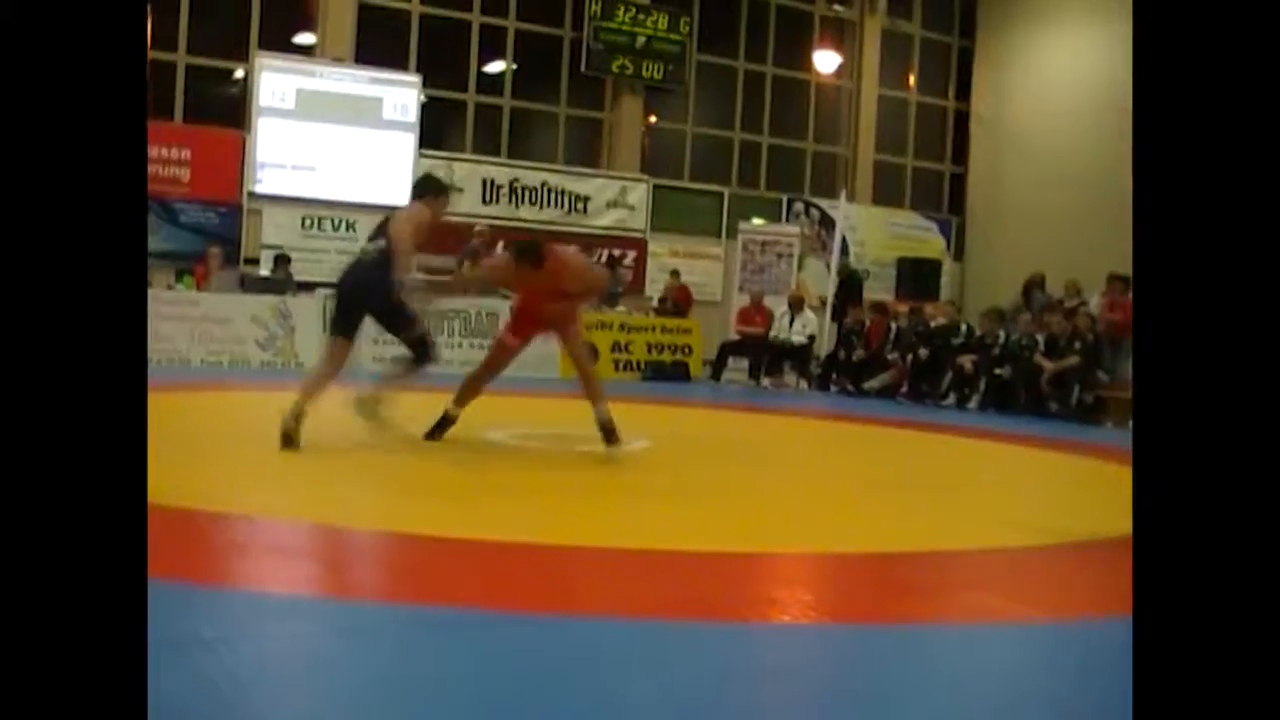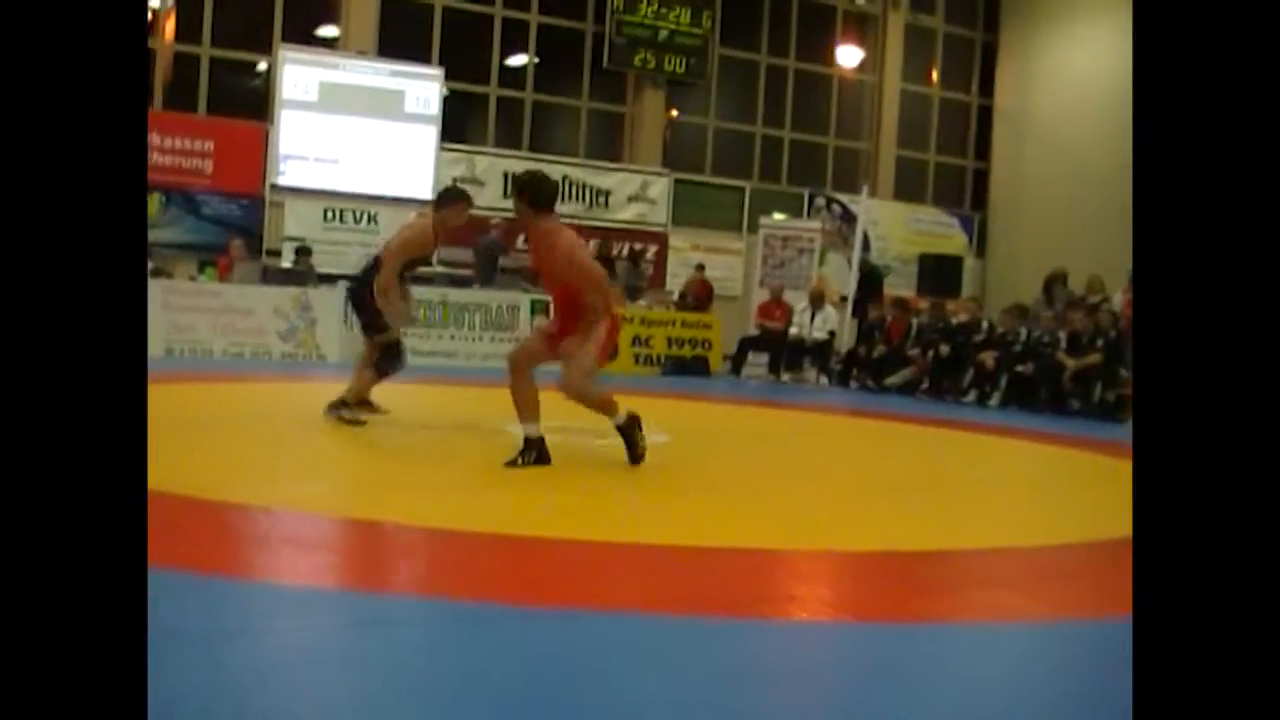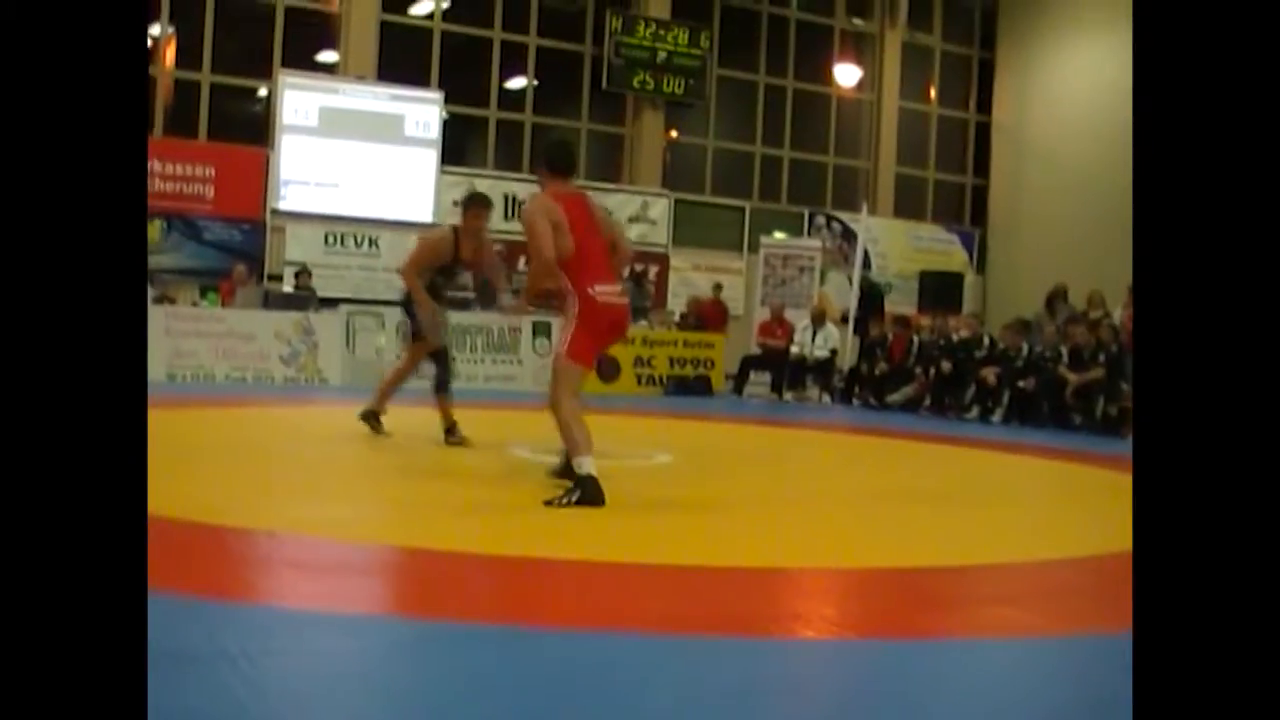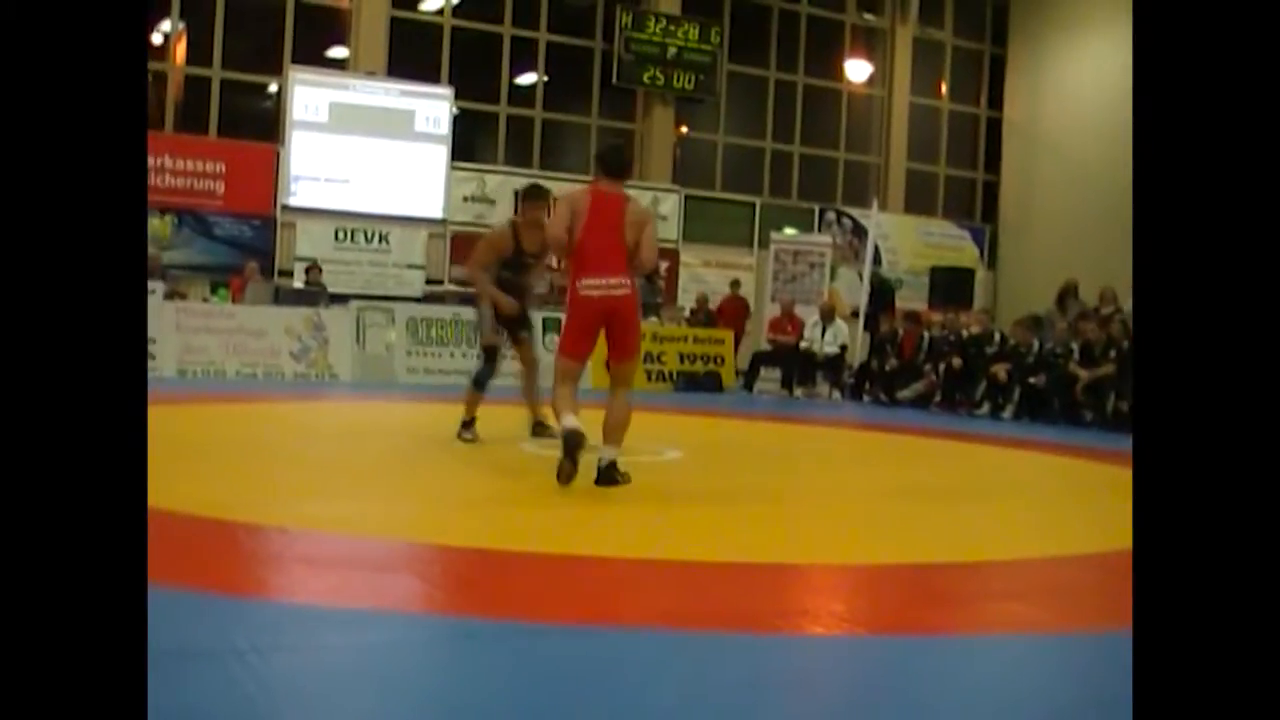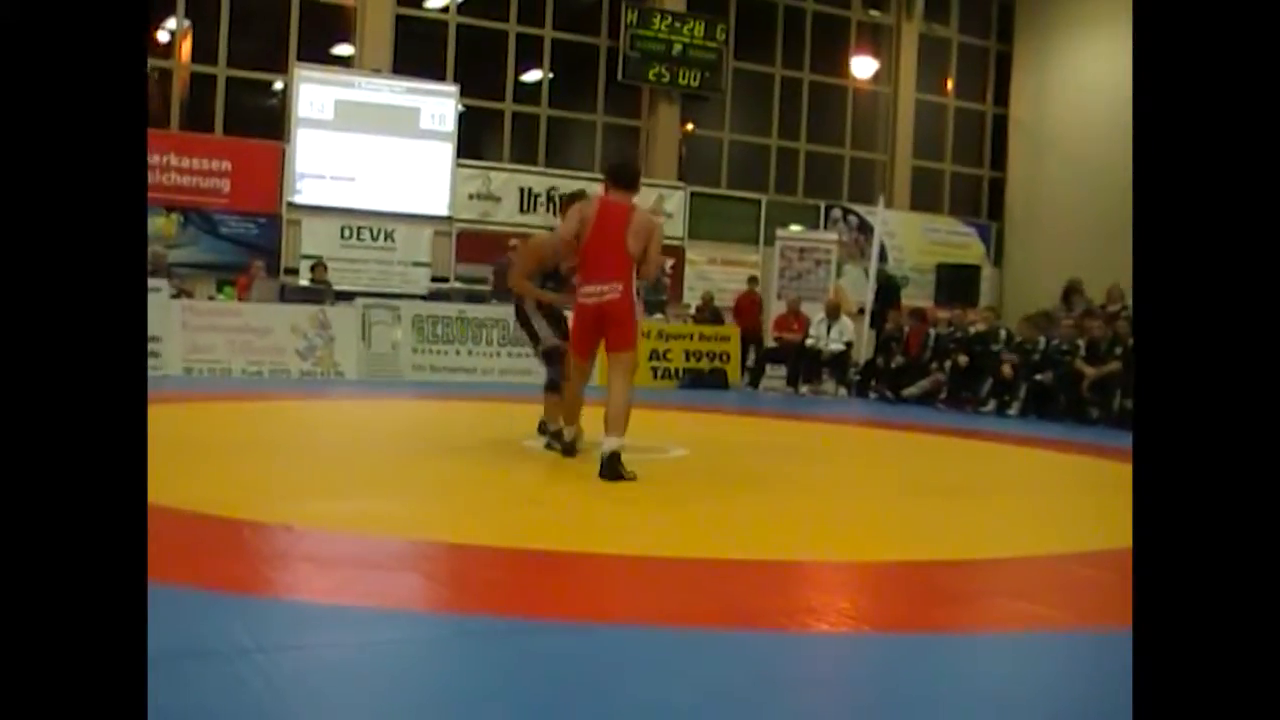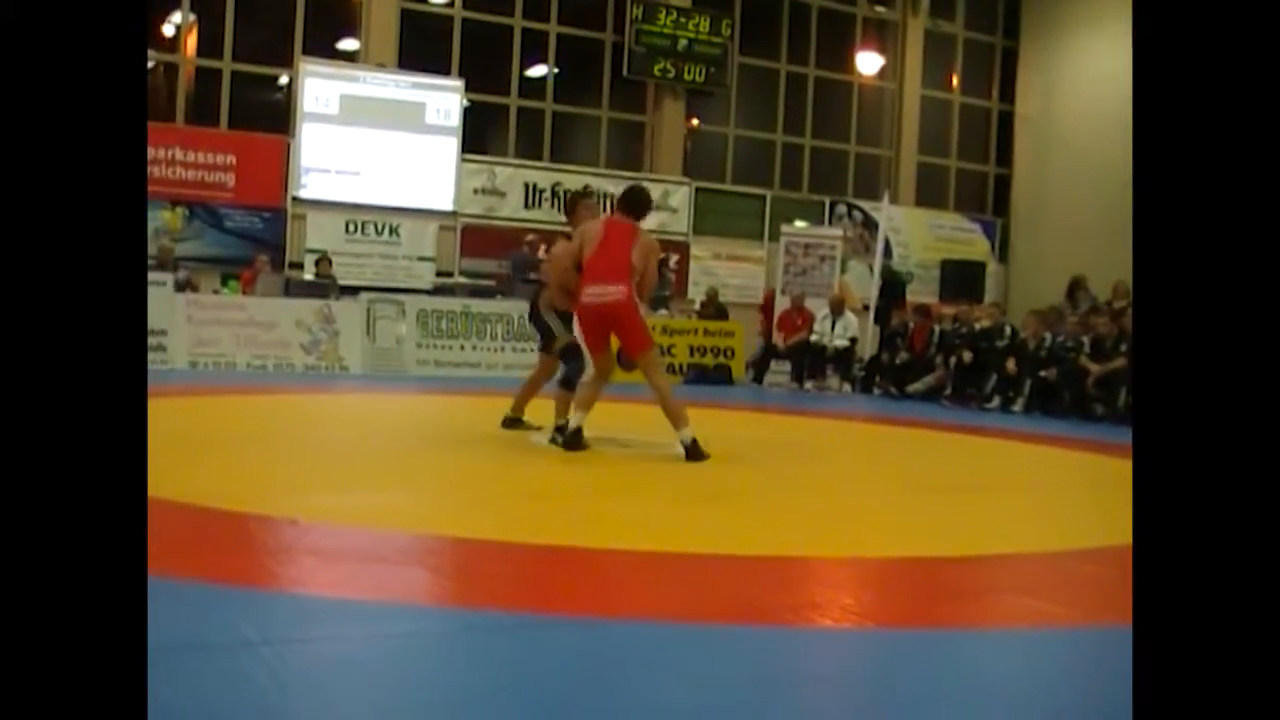
dt=0.4s
person 1, frame 1
left shoulder: (570, 263)
right shoulder: (506, 265)
left elbow: (601, 284)
right elbow: (470, 276)
left wrist: (568, 306)
left hip: (561, 310)
right hip: (529, 310)
left knee: (583, 364)
right knee: (487, 370)
left ankle: (605, 423)
right ankle: (448, 417)
person 1, frame 2
left shoulder: (563, 246)
right shoulder: (537, 236)
left elbow: (604, 294)
left wrist: (579, 338)
left hip: (596, 318)
right hip: (569, 314)
left knee: (572, 382)
right knee: (518, 360)
left ankle: (625, 422)
right ankle: (534, 446)
person 1, frame 3
left shoulder: (537, 206)
right shoulder: (591, 203)
left elbow: (544, 258)
right elbow: (624, 251)
left hip: (589, 305)
right hip: (617, 303)
left knee: (562, 395)
right knee: (567, 383)
left ankle: (586, 483)
right ankle: (572, 459)
person 1, frame 4
left shoulder: (572, 199)
right shoulder: (640, 212)
left elbow: (554, 237)
right elbow: (647, 263)
left wrist: (573, 252)
left hip: (584, 295)
right hip: (623, 297)
left knee: (565, 382)
right knee: (621, 387)
left ankle: (572, 433)
right ankle: (607, 464)
person 1, frame 5
left shoulder: (585, 209)
right shoulder: (647, 221)
left elbow: (562, 240)
right elbow: (651, 274)
left wrist: (579, 261)
left hip: (588, 300)
right hip: (621, 300)
left knee: (579, 375)
right knee: (620, 384)
left ankle: (568, 437)
right ankle: (610, 456)
person 1, frame 6
left shoulder: (588, 229)
right shoulder: (648, 242)
left elbow: (560, 270)
right elbow: (646, 290)
left hip: (589, 304)
right hip: (621, 302)
left knee: (602, 371)
right knee: (657, 376)
left ankle: (573, 431)
right ankle: (689, 443)
person 2, frame 1
left shoulder: (394, 217)
right shoulder: (421, 214)
right elbow: (404, 233)
right wrist: (405, 272)
left hip: (351, 281)
right hip: (376, 286)
left knee: (331, 362)
right knee: (424, 350)
left ankle: (293, 417)
right ankle: (374, 399)
person 2, frame 2
left shoulder: (428, 228)
right shoulder: (422, 230)
right elbow: (391, 261)
left wrist: (404, 298)
right wrist: (396, 304)
left hip: (369, 286)
right hip: (370, 287)
left knee: (377, 347)
right knee: (393, 358)
left ankle: (359, 399)
right ankle: (341, 404)
person 2, frame 3
left shoulder: (483, 243)
right shoulder: (439, 239)
left elbow: (495, 270)
right elbow: (408, 270)
left wrist: (504, 297)
right wrist: (429, 305)
left hip: (433, 301)
right hip: (421, 302)
left knee: (410, 362)
right knee: (442, 361)
left ankle: (373, 411)
right ankle: (449, 427)
person 2, frame 4
left shoulder: (546, 235)
right shoulder: (501, 235)
right elbow: (474, 269)
right wrist: (499, 297)
left hip: (517, 299)
right hip: (492, 299)
left knee: (530, 360)
right knee: (490, 361)
left ankle: (537, 421)
right ankle: (467, 423)
person 2, frame 5
right shoulder: (544, 244)
right elbow: (514, 282)
right wrist: (552, 299)
left hip: (553, 306)
right hip: (531, 306)
left knee: (567, 364)
right knee: (557, 360)
left ankle: (547, 422)
right ankle: (554, 432)
person 2, frame 6
right shoulder: (566, 247)
right elbow: (554, 296)
left hip: (560, 311)
right hip: (546, 309)
left knee: (546, 369)
right knee: (575, 361)
left ankle: (513, 416)
right ankle: (560, 429)
